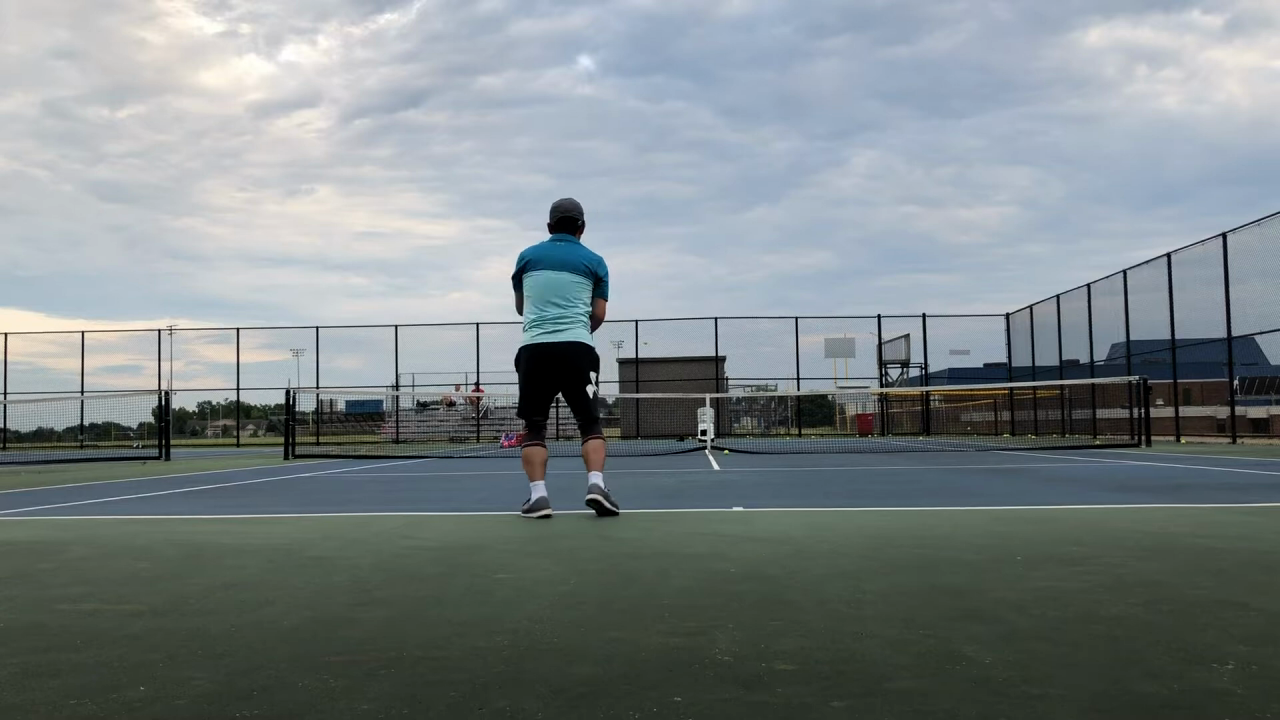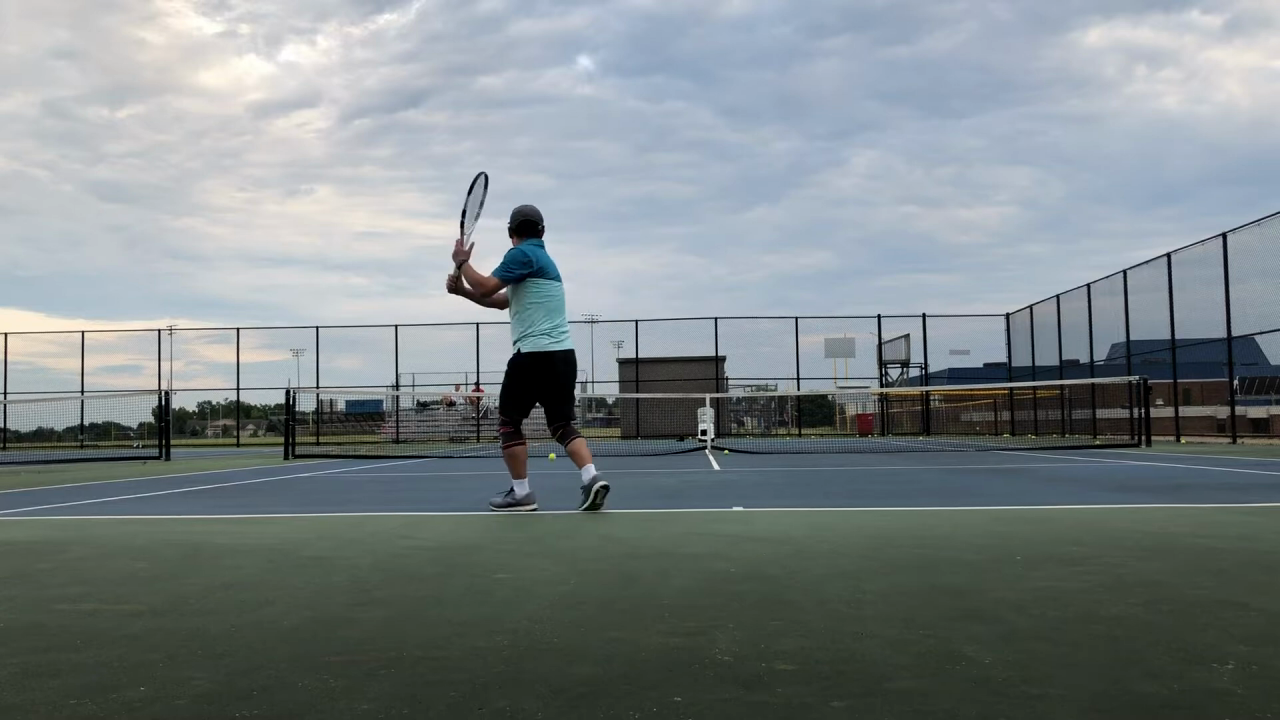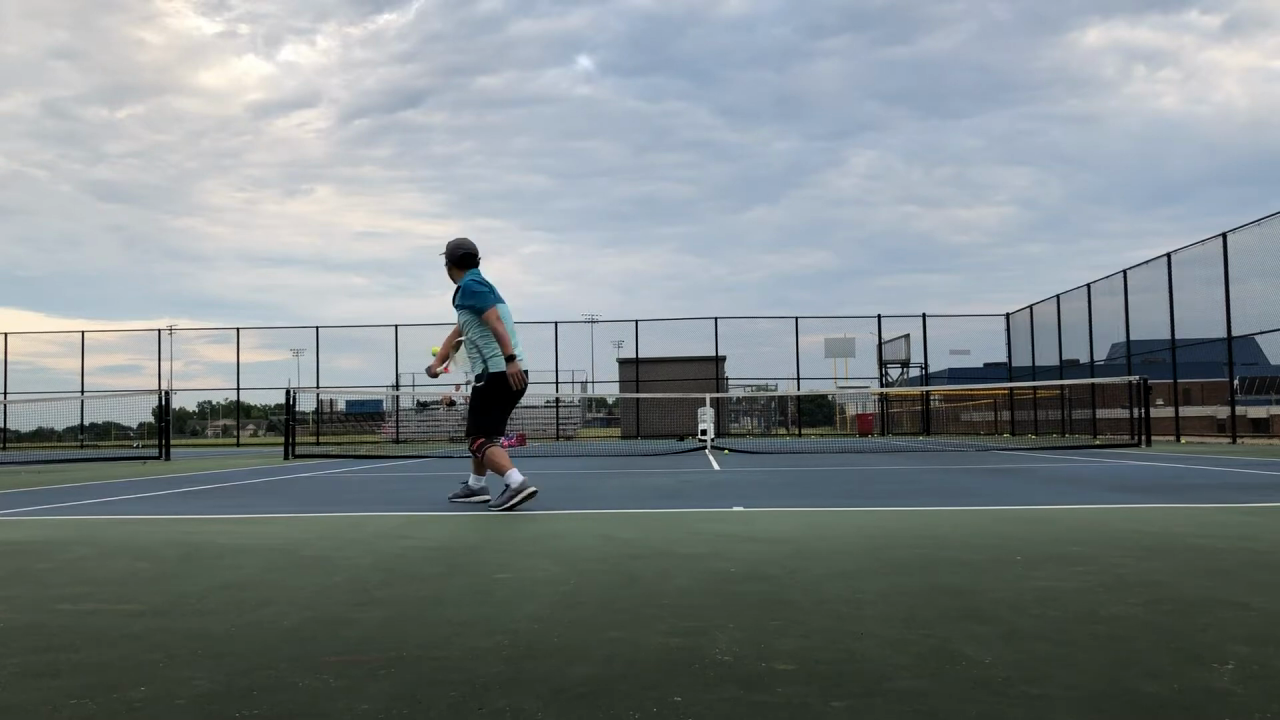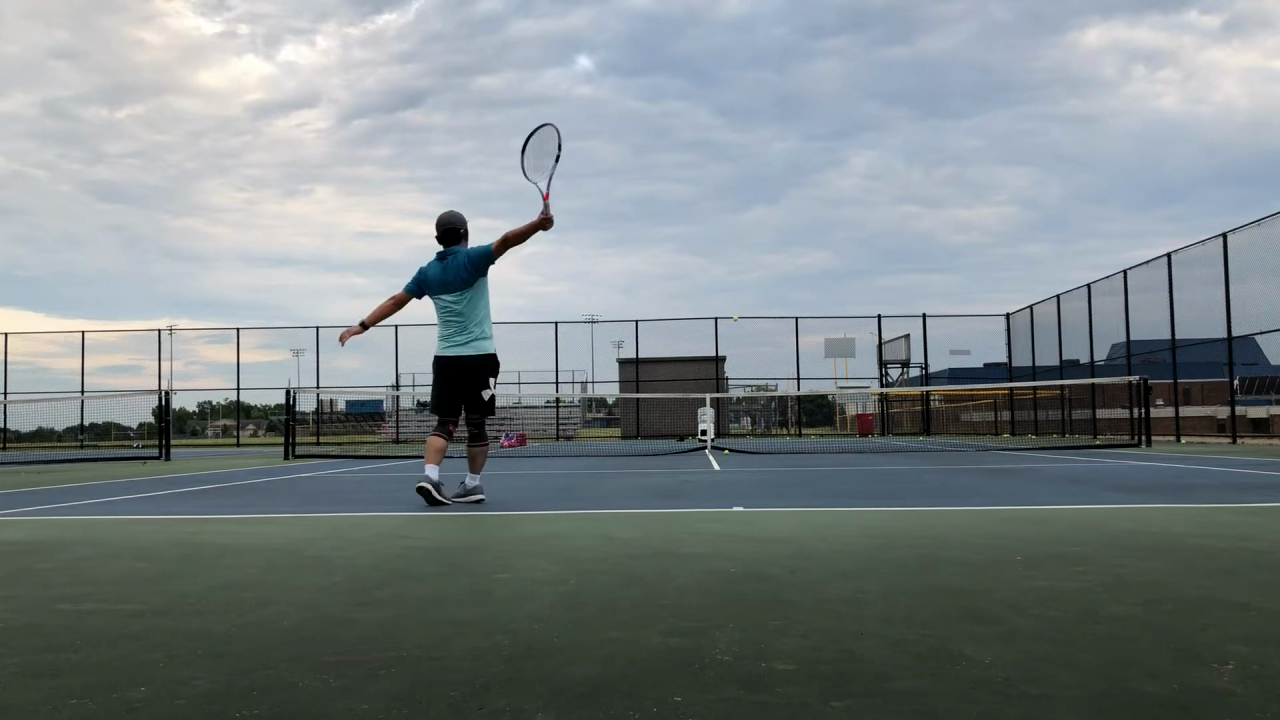
dt=0.5s
person 1, frame 1
left shoulder: (528, 255)
right shoulder: (594, 261)
right elbow: (598, 315)
left hip: (535, 349)
right hip: (576, 348)
left knee: (534, 426)
right knee: (590, 423)
left ankle: (538, 496)
right ankle: (596, 486)
person 1, frame 2
left shoulder: (521, 255)
right shoulder: (544, 260)
left elbow: (488, 287)
right elbow: (501, 300)
left wrist: (461, 262)
right wrist: (461, 289)
left hip: (534, 354)
right hip: (563, 354)
left knee: (509, 423)
right knee: (563, 425)
left ankle: (521, 493)
right ankle: (591, 477)
person 1, frame 3
left shoulder: (468, 287)
right shoulder: (478, 284)
left elbow: (496, 322)
right elbow: (457, 332)
left wrist: (511, 359)
right wrist: (438, 360)
left hip: (496, 375)
right hip: (511, 375)
left knee: (482, 439)
right knee: (486, 430)
left ankle: (517, 483)
right ankle: (476, 484)
person 1, frame 4
left shoulder: (427, 272)
right shoulder: (472, 259)
left elbow: (395, 301)
right elbow: (505, 241)
left wrist: (361, 325)
right wrist: (538, 224)
left hip: (446, 358)
right hip: (481, 356)
left knee: (445, 423)
right knee: (476, 424)
left ankle: (430, 477)
right ankle: (472, 484)
